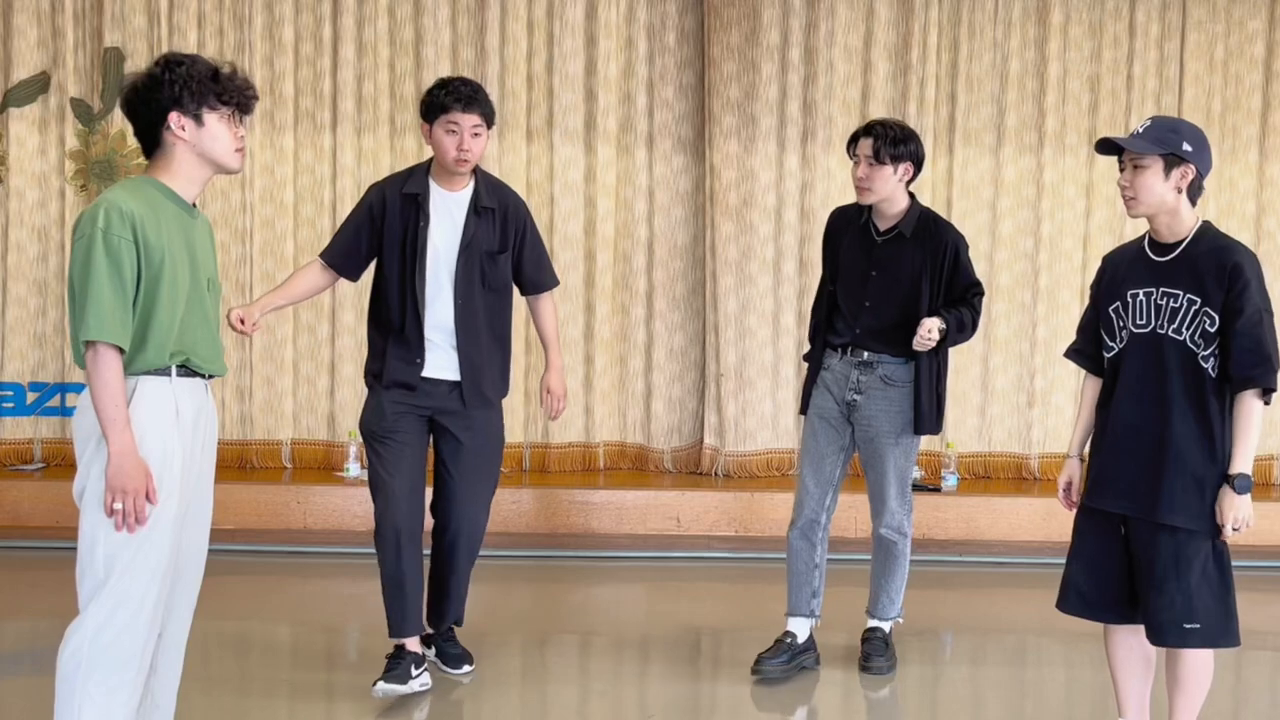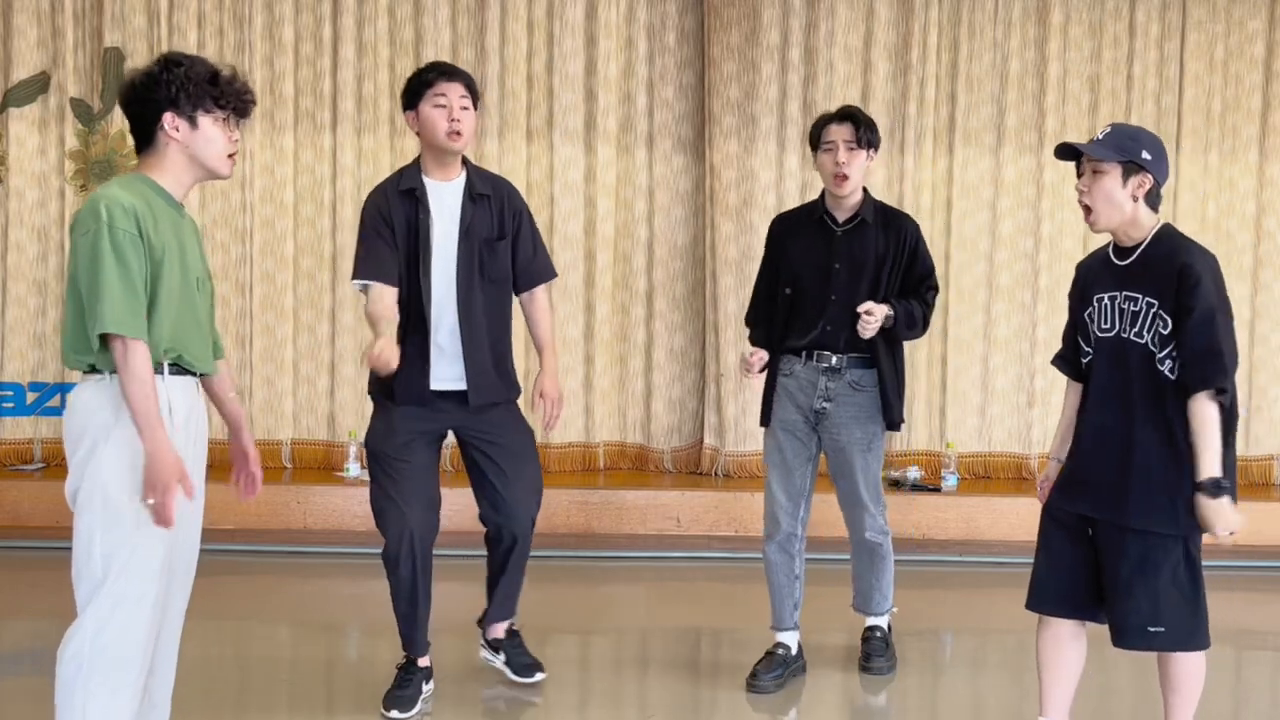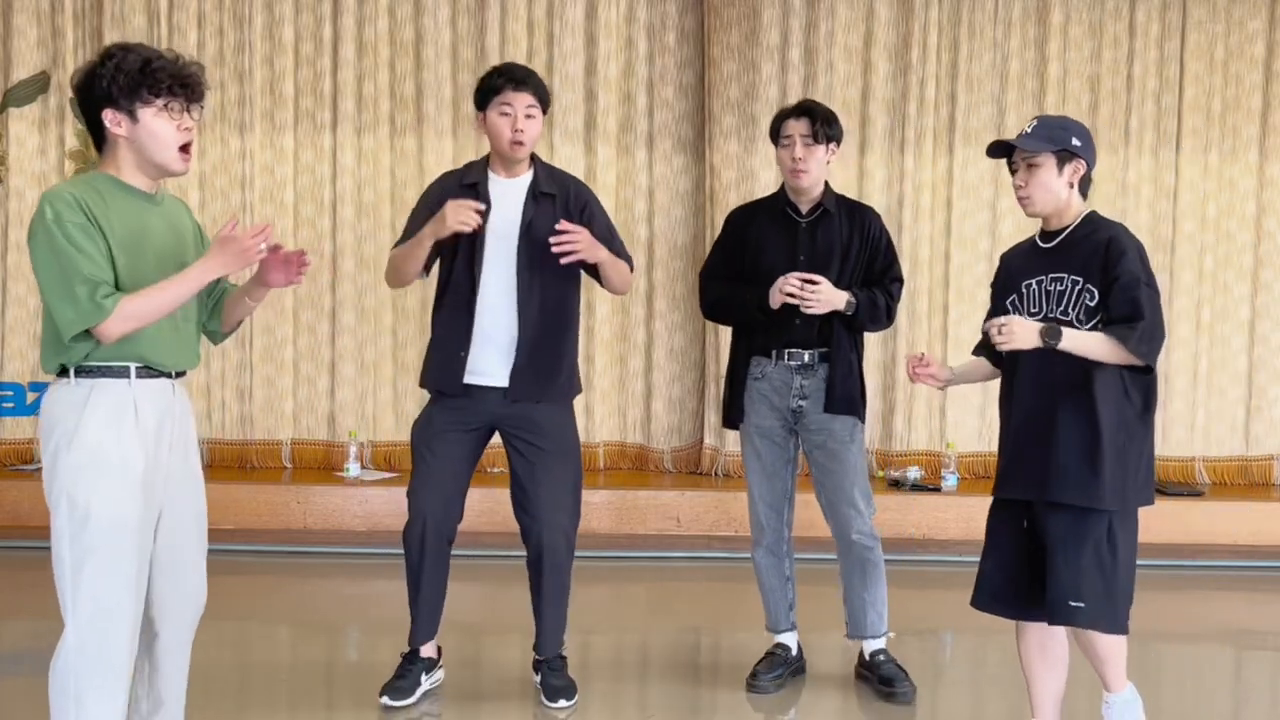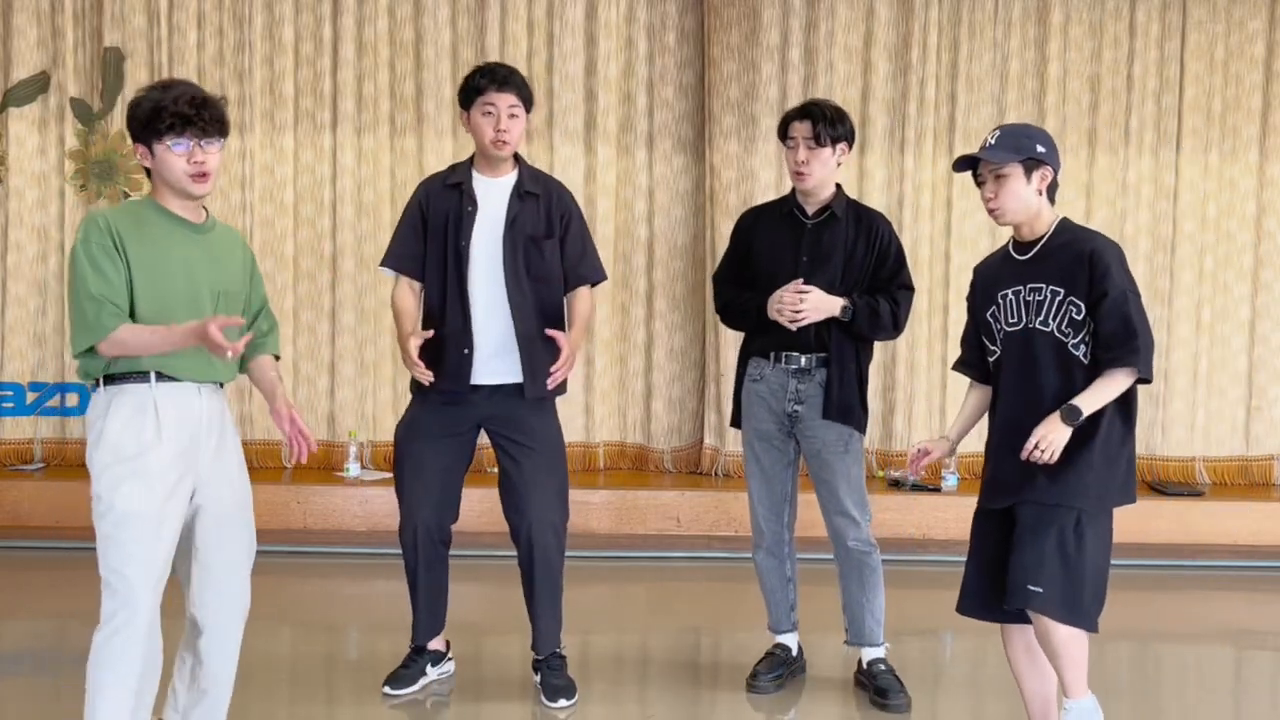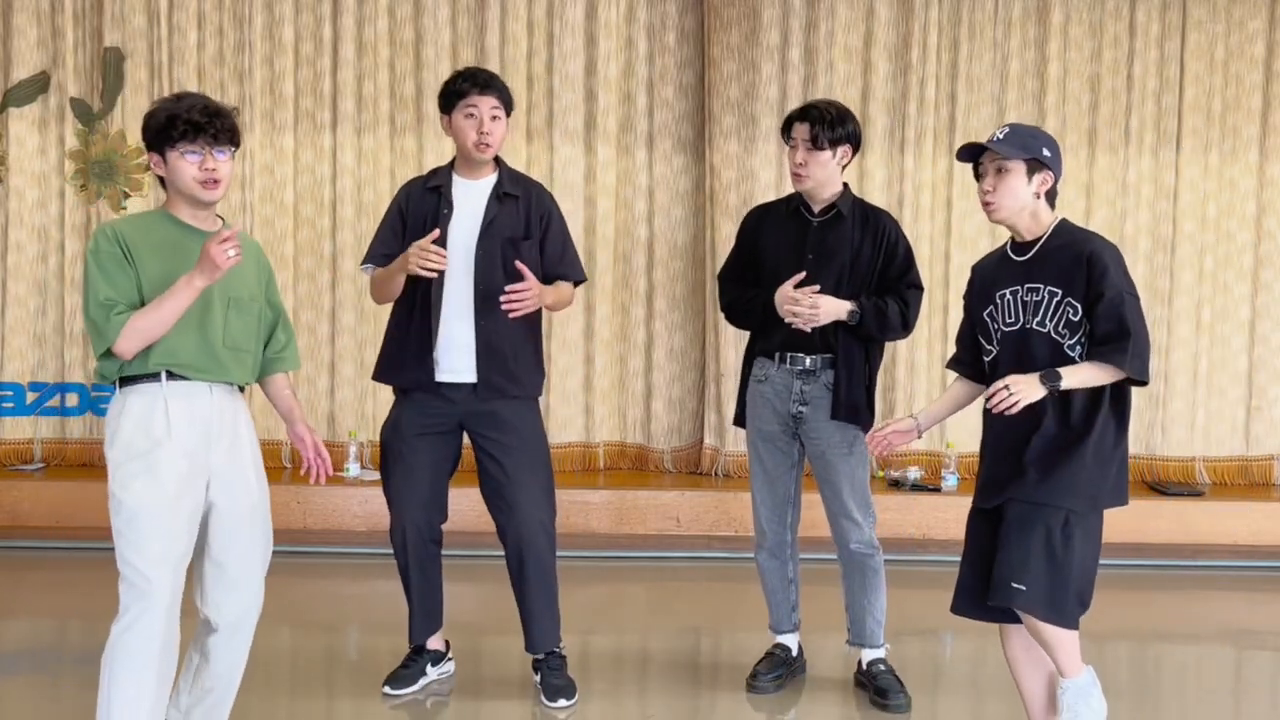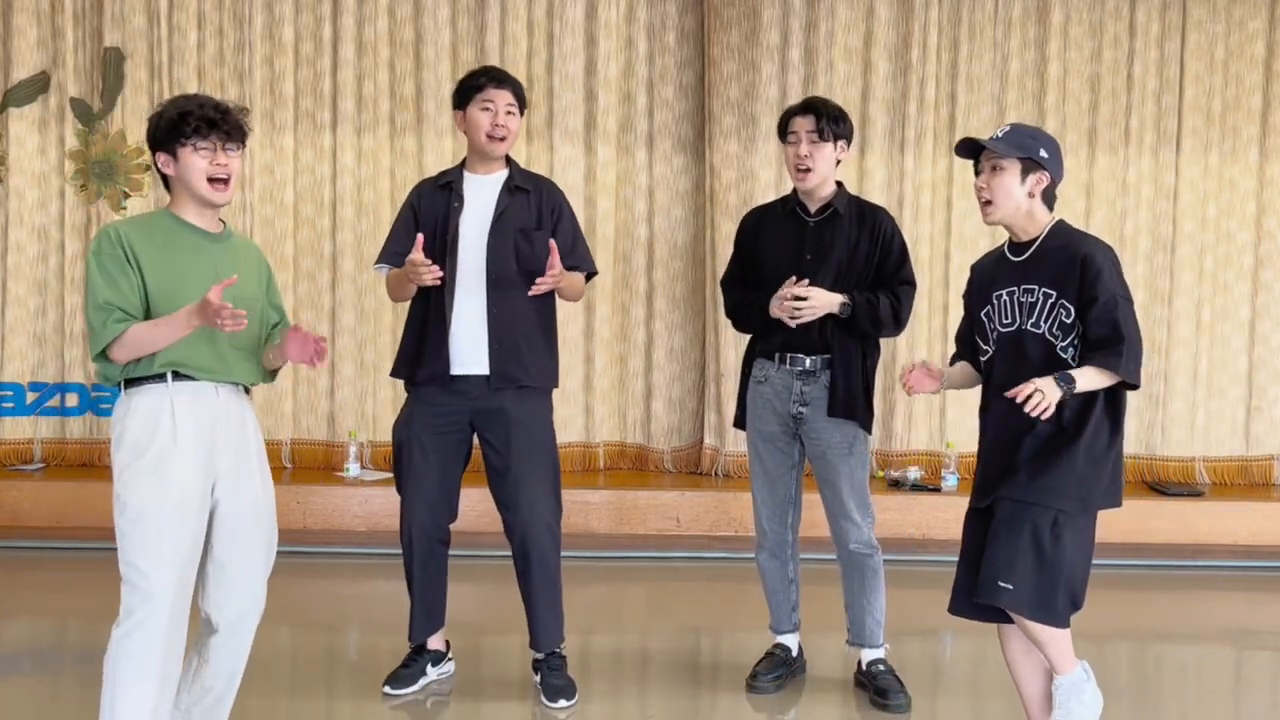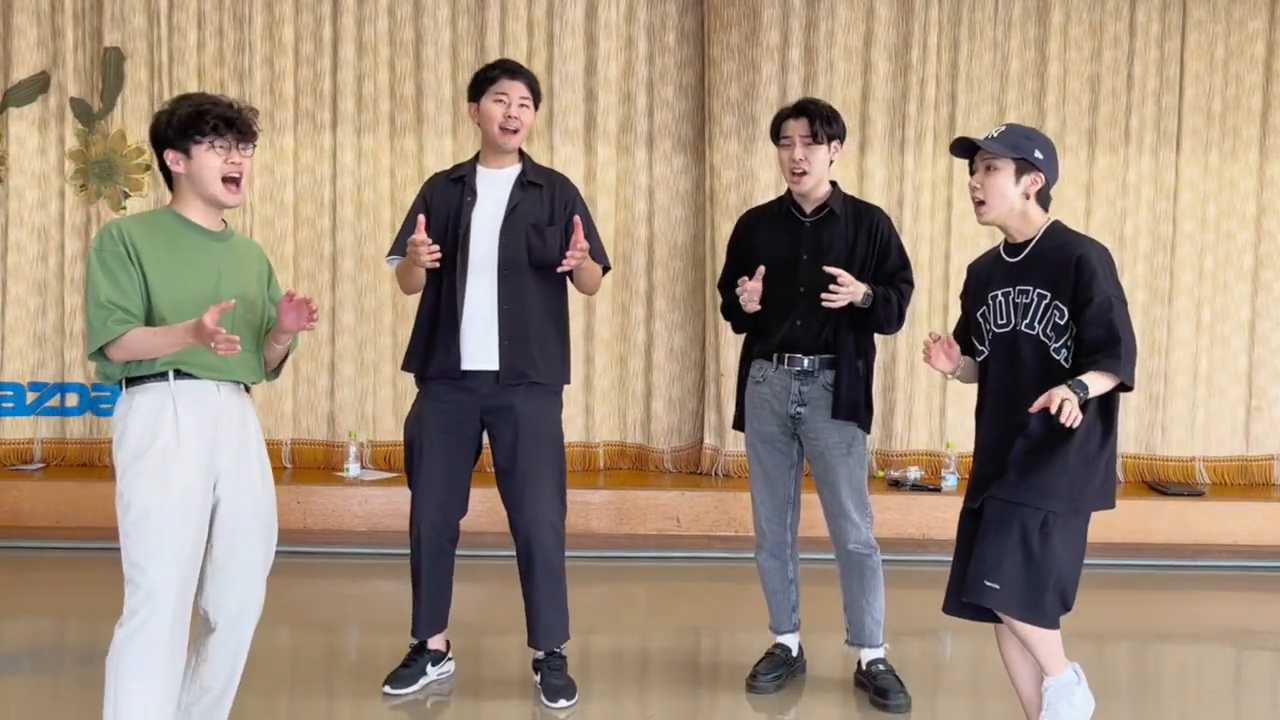
dt=0.5s
person 1, frame 1
left shoulder: (196, 221)
right shoulder: (118, 212)
right elbow: (101, 341)
right wrist: (122, 449)
left hip: (195, 412)
right hip: (140, 413)
left knee: (172, 599)
right knee: (121, 603)
person 1, frame 2
left shoulder: (183, 223)
right shoulder: (114, 207)
right elbow: (120, 333)
left wrist: (239, 428)
right wrist: (156, 444)
left hip: (175, 412)
right hip: (126, 413)
left knee: (164, 600)
right knee: (115, 602)
person 1, frame 3
left shoulder: (176, 213)
right shoulder: (67, 207)
left elbow: (215, 320)
right elbow: (107, 320)
left wrist: (260, 282)
right wrist: (211, 265)
left hip: (170, 410)
right hip: (99, 412)
left knee: (178, 595)
right knee: (102, 609)
person 1, frame 4
left shoulder: (231, 243)
right shoulder: (108, 228)
left elbow: (256, 338)
right elbow: (107, 336)
left wrist: (278, 398)
right wrist: (193, 334)
left hip: (213, 419)
right hip: (137, 417)
left knee: (226, 595)
right knee: (135, 600)
person 1, frame 5
left shoulder: (248, 253)
right shoulder: (119, 238)
left elbow: (270, 352)
right elbow: (123, 340)
left wrist: (297, 423)
right wrist: (198, 276)
left hip: (231, 420)
right hip: (154, 415)
left knee: (239, 595)
right knee: (152, 595)
person 1, frame 6
left shoulder: (250, 256)
right shoulder: (123, 239)
right elbow: (118, 344)
left wrist: (287, 349)
right wrist: (197, 316)
left hip: (237, 420)
right hip: (161, 415)
left knee: (241, 597)
right knee: (157, 595)
person 1, frame 7
left shoulder: (251, 256)
right shoulder: (126, 236)
right elbow: (116, 342)
left wrist: (283, 332)
right wrist: (192, 333)
left hip: (238, 419)
right hip: (162, 414)
left knee: (240, 595)
right knee: (159, 592)
person 2, frame 1
left shoulder: (505, 206)
right shoulder: (389, 198)
left elbow: (538, 288)
right elbow: (329, 266)
left wrist: (554, 362)
right wrist: (261, 305)
left hip: (474, 388)
right hip: (400, 383)
left knee: (464, 516)
right knee: (396, 509)
left ankle: (442, 628)
right ankle: (407, 649)
person 2, frame 2
left shoulder: (500, 197)
right shoulder: (388, 200)
left elbow: (533, 286)
right elbow: (378, 287)
left wrist: (551, 368)
right wrist: (382, 342)
left hip: (488, 390)
right hip: (407, 396)
left knee: (517, 517)
right knee: (407, 530)
left ankle: (499, 628)
right ankle: (416, 662)
person 2, frame 3
left shoulder: (570, 195)
right shoulder: (449, 192)
left elbow: (623, 282)
right elbow: (397, 274)
left wrist: (598, 252)
right wrist: (435, 229)
left hip: (540, 391)
right hip: (459, 388)
left knee: (550, 526)
right knee: (427, 517)
left ankle: (550, 656)
right ankle: (423, 652)
person 2, frame 4
left shoulder: (551, 198)
right shoulder: (434, 194)
left elbow: (582, 284)
right elbow: (404, 280)
left wrist: (574, 337)
right wrist: (408, 336)
left hip: (524, 388)
right hip: (444, 386)
left knee: (541, 522)
right knee: (422, 519)
left ankle: (549, 654)
right ankle: (430, 647)
person 2, frame 5
left shoulder: (532, 200)
right shoulder: (416, 197)
left elbow: (567, 285)
right elbow: (378, 289)
left wrist: (542, 295)
right wrist: (403, 264)
left hip: (505, 388)
right hip: (425, 387)
left knee: (529, 521)
right knee: (412, 519)
left ankle: (547, 653)
right ankle: (429, 646)
person 2, frame 6
left shoulder: (542, 196)
right shoulder: (428, 195)
left elbow: (579, 286)
right elbow: (393, 289)
left wrist: (558, 278)
right wrist: (411, 274)
left hip: (517, 384)
right hip: (437, 382)
left knee: (535, 518)
right knee: (421, 516)
left ankle: (549, 654)
right ankle: (430, 647)
person 2, frame 7
left shoulder: (555, 191)
right shoulder: (442, 189)
left elbow: (591, 283)
right elbow: (406, 283)
left wrist: (580, 261)
right wrist: (414, 259)
left hip: (527, 381)
right hip: (447, 377)
left knee: (539, 518)
right knee: (431, 514)
left ankle: (549, 654)
right ankle: (431, 646)
person 3, frame 1
left shoulder: (940, 238)
right shoulder: (841, 225)
left elbow: (969, 306)
left wrist: (940, 326)
right wrist: (816, 357)
left hip: (894, 383)
right hip: (833, 374)
left knee: (890, 517)
right knee: (809, 509)
left ankle: (879, 627)
right ankle: (799, 633)
person 3, frame 2
left shoulder: (898, 230)
right shoulder: (787, 228)
left elbow: (923, 305)
right elbow: (765, 302)
left wrist: (888, 315)
right wrist: (759, 347)
left hip: (858, 385)
right hip: (793, 381)
left knee: (866, 517)
right knee: (783, 520)
left ankle: (876, 625)
right ankle: (786, 642)
person 3, frame 3
left shoulder: (861, 222)
right shoulder: (746, 221)
left elbow: (887, 302)
right elbow: (711, 297)
left wrist: (843, 300)
right wrist: (764, 297)
left hip: (830, 382)
right hip: (763, 381)
left knee: (855, 521)
right knee: (768, 523)
left ankle: (873, 649)
right ankle: (785, 643)
person 3, frame 4
left shoulder: (869, 227)
right shoulder: (757, 223)
left elbow: (895, 311)
right elbow: (725, 299)
left wrist: (836, 306)
right wrist: (766, 306)
left hip: (831, 387)
right hip: (764, 382)
left knee: (851, 527)
right knee: (769, 524)
left ankle: (872, 657)
right ankle: (786, 644)
person 3, frame 5
left shoulder: (876, 227)
right shoulder: (762, 221)
left elbow: (905, 310)
right elbow: (730, 297)
left wrist: (845, 310)
right wrist: (773, 302)
left hip: (836, 388)
right hip: (769, 384)
left knee: (855, 529)
right knee: (771, 524)
left ankle: (871, 657)
right ankle: (786, 643)
person 3, frame 6
left shoulder: (873, 223)
right shoulder: (760, 223)
left elbow: (897, 308)
right elbow: (734, 303)
left wrist: (838, 303)
right wrist: (768, 307)
left hip: (837, 388)
right hip: (769, 384)
left knee: (855, 530)
right knee: (772, 525)
left ankle: (872, 657)
right ankle: (786, 644)
person 3, frame 7
left shoulder: (868, 222)
right shoulder: (755, 224)
left elbow: (897, 307)
right elbow: (730, 310)
left wrist: (862, 294)
right wrist: (744, 304)
left hip: (835, 387)
right hip: (767, 385)
left knee: (853, 529)
right knee: (771, 526)
left ankle: (871, 657)
right ankle: (786, 644)
person 4, frame 1
left shoulder: (1231, 265)
right shoulder: (1118, 266)
right wrist: (1075, 453)
left hip: (1189, 480)
right hip: (1115, 475)
left knee: (1185, 617)
right knee: (1117, 608)
person 4, frame 2
left shoulder: (1189, 266)
right shoulder: (1091, 272)
left elbow: (1208, 382)
left wrist: (1211, 481)
right wrist: (1057, 454)
left hip: (1159, 478)
right hip: (1090, 474)
left knee: (1168, 618)
right knee: (1059, 600)
person 4, frame 3
left shoulder: (1114, 247)
right shoulder: (1016, 262)
left elbow: (1140, 343)
left wrist: (1048, 333)
right wrist: (948, 374)
left hip: (1094, 460)
right hip: (1026, 461)
left knee: (1084, 593)
right knee: (1027, 601)
person 4, frame 4
left shoulder: (1095, 256)
right shoulder: (990, 273)
left elbow: (1131, 360)
left wrist: (1069, 415)
right wrist: (949, 440)
left hip: (1079, 462)
right hip: (1009, 463)
left knee: (1048, 591)
right knee: (1009, 603)
person 4, frame 5
left shoulder: (1092, 257)
right shoulder: (987, 273)
left elbow: (1126, 358)
left wrist: (1045, 380)
right wrist: (919, 423)
left hip: (1071, 460)
right hip: (1004, 461)
left knee: (1032, 587)
right knee: (1003, 601)
person 4, frame 6
left shoulder: (1088, 258)
right shoulder: (986, 271)
left elbow: (1119, 360)
left wrist: (1062, 384)
right wrist: (941, 378)
left hip: (1067, 460)
right hip: (1002, 459)
left knee: (1021, 586)
right knee: (1002, 602)
person 4, frame 7
left shoulder: (1083, 260)
right shoulder: (983, 272)
left elbow: (1117, 362)
left wrist: (1076, 390)
right wrist: (953, 364)
left hip: (1061, 462)
right hip: (997, 458)
left knee: (1010, 587)
right knee: (1003, 603)
